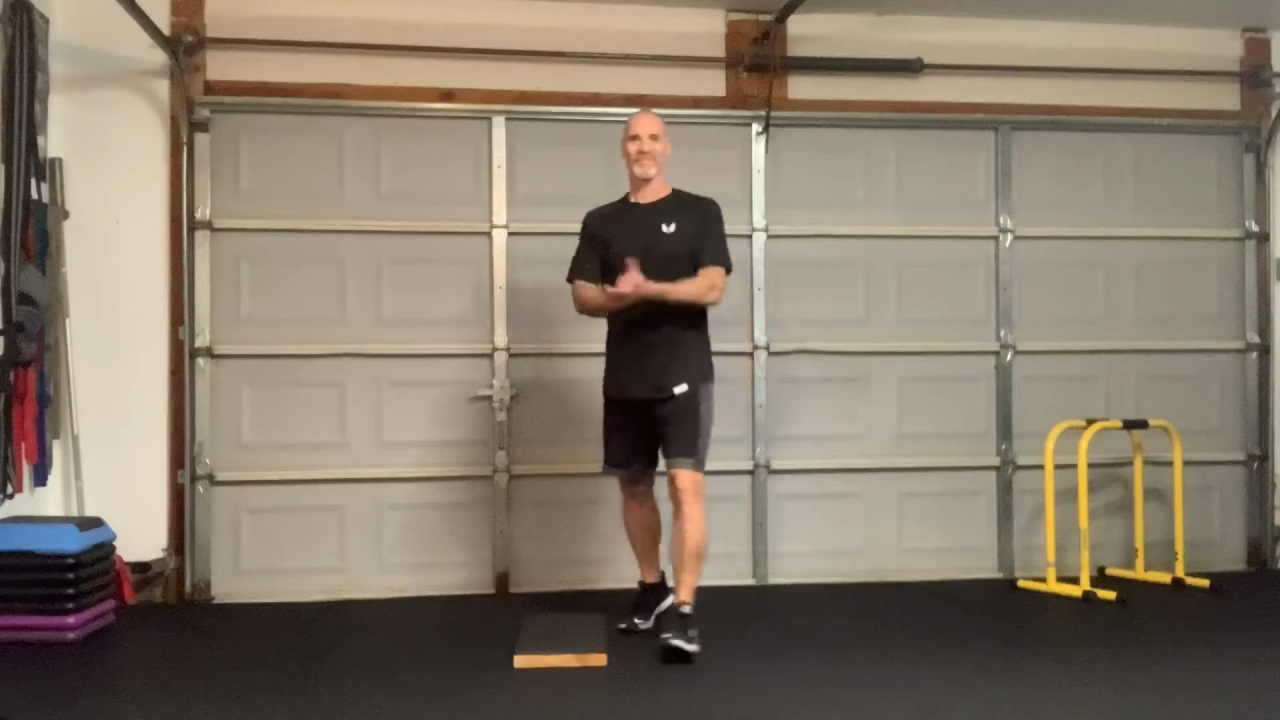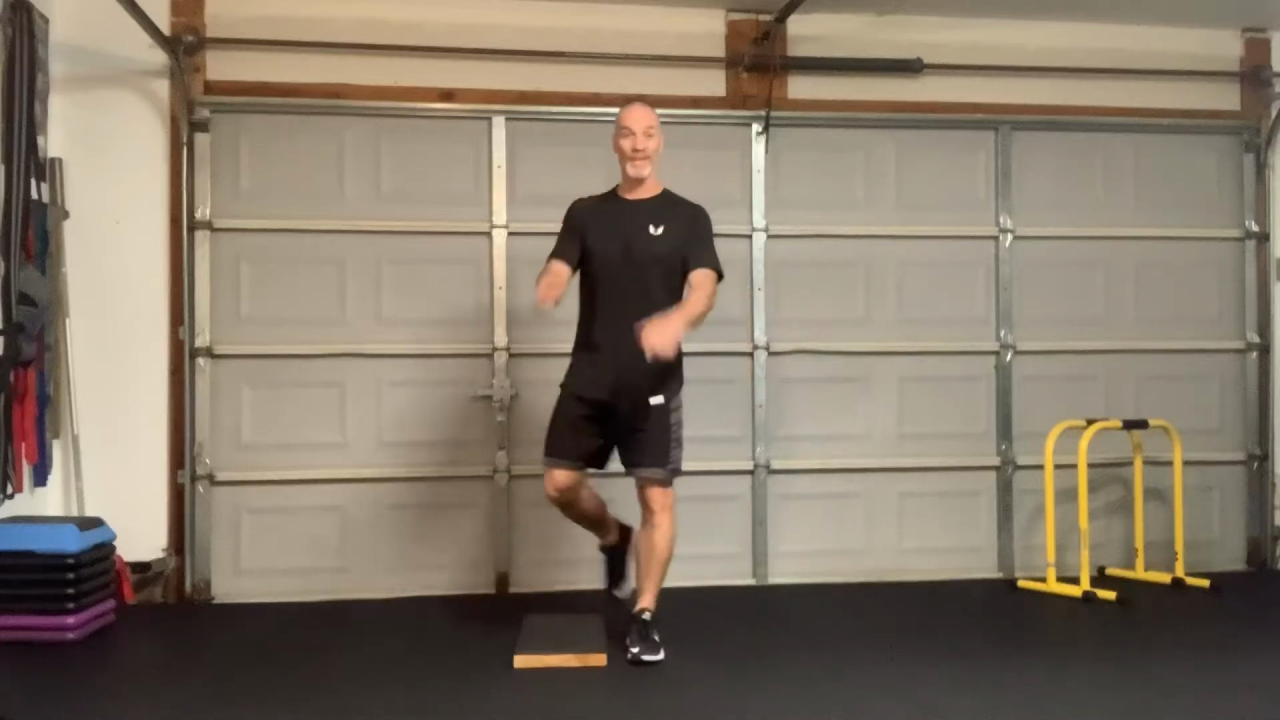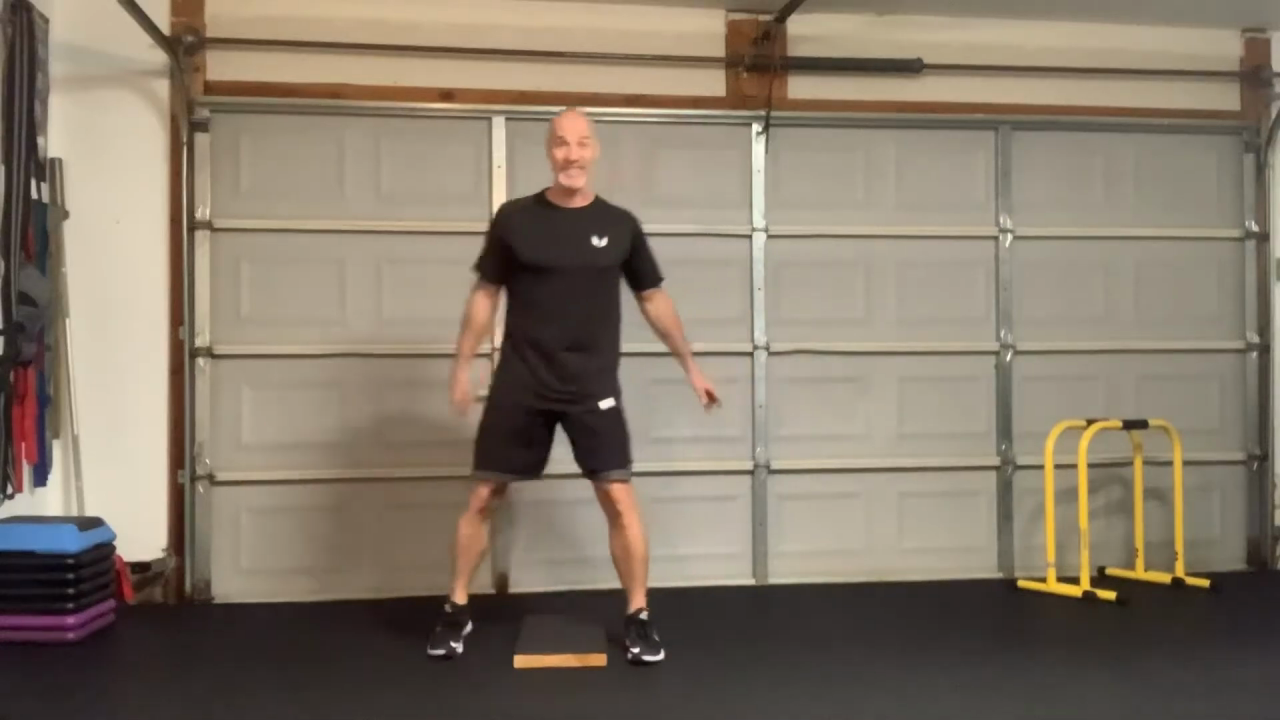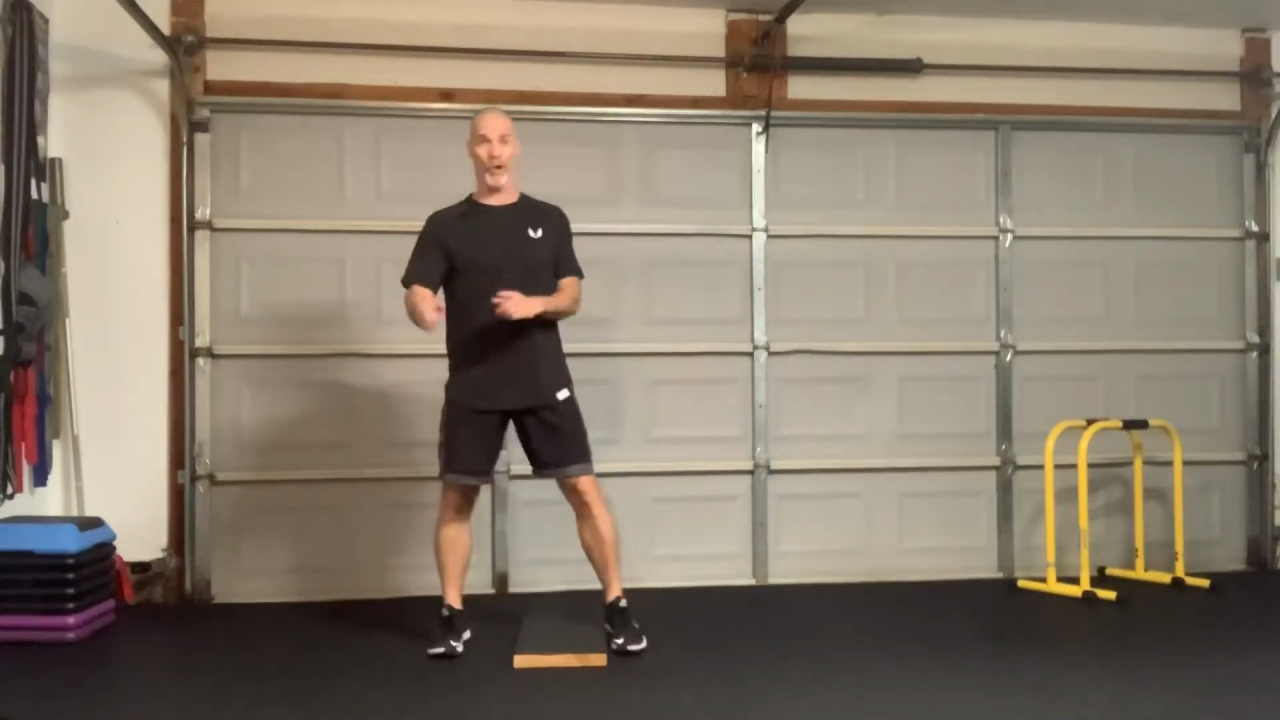
dt=0.5s
person 1, frame 1
left shoulder: (699, 211)
right shoulder: (600, 221)
left elbow: (713, 287)
right elbow: (581, 299)
left wrist: (651, 288)
right wrist: (616, 295)
left hip: (684, 374)
right hip: (624, 379)
left knee: (684, 485)
right knee: (634, 485)
left ankle: (682, 610)
right ankle: (653, 587)
person 1, frame 2
left shoulder: (688, 217)
right shoulder: (586, 212)
left elbow: (704, 289)
right elbow: (557, 270)
left wrist: (675, 322)
right wrist: (546, 288)
left hip: (653, 383)
right hip: (588, 378)
left knee: (656, 497)
right knee: (559, 484)
left ankle: (644, 617)
right ankle: (614, 540)
person 1, frame 3
left shoulder: (620, 226)
right shoulder: (513, 219)
left elbow: (654, 300)
right elbow: (485, 294)
left wrist: (690, 367)
right wrist: (462, 365)
left hip: (592, 388)
right hip: (520, 387)
left knee: (619, 500)
right knee: (483, 496)
left ankle: (637, 618)
right ankle: (456, 610)
person 1, frame 4
left shoulder: (549, 218)
right shoulder: (445, 225)
left elbow: (571, 296)
right elbow: (419, 294)
left wrist: (534, 304)
right wrist: (424, 308)
left hip: (544, 381)
right hip: (472, 387)
left knee: (584, 491)
right knee: (457, 498)
left ankle: (616, 606)
right ankle: (453, 614)
